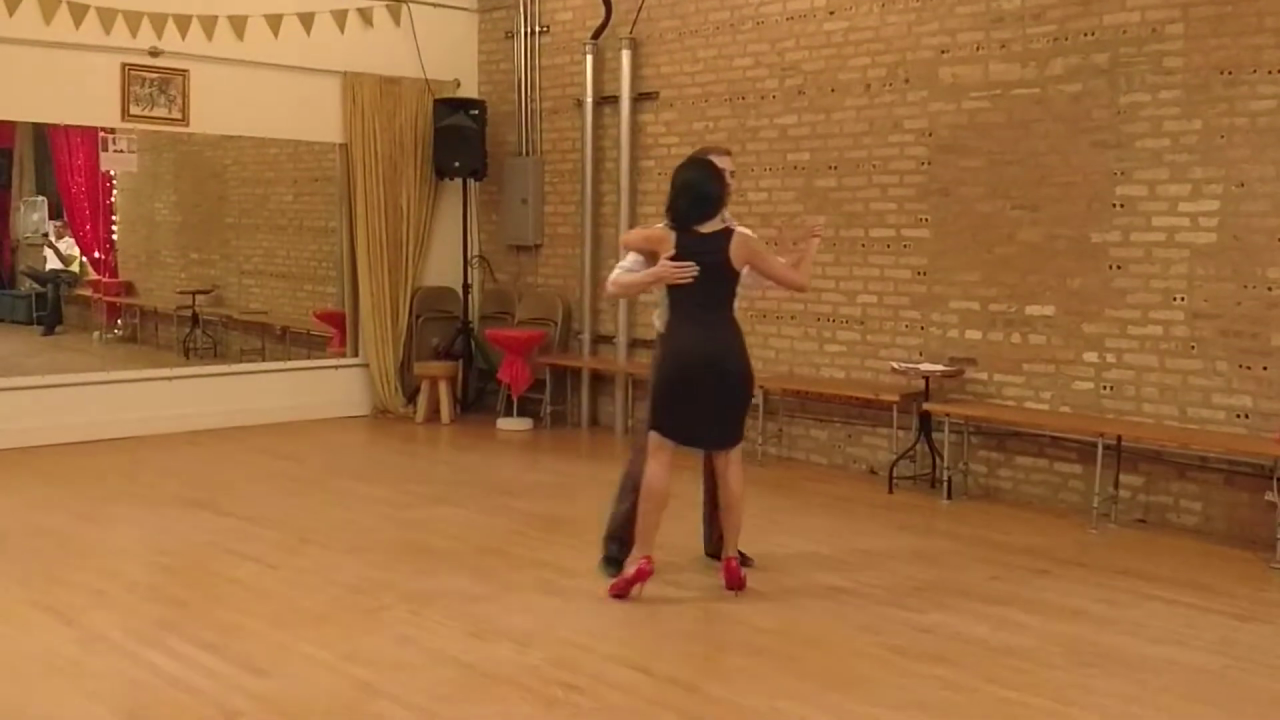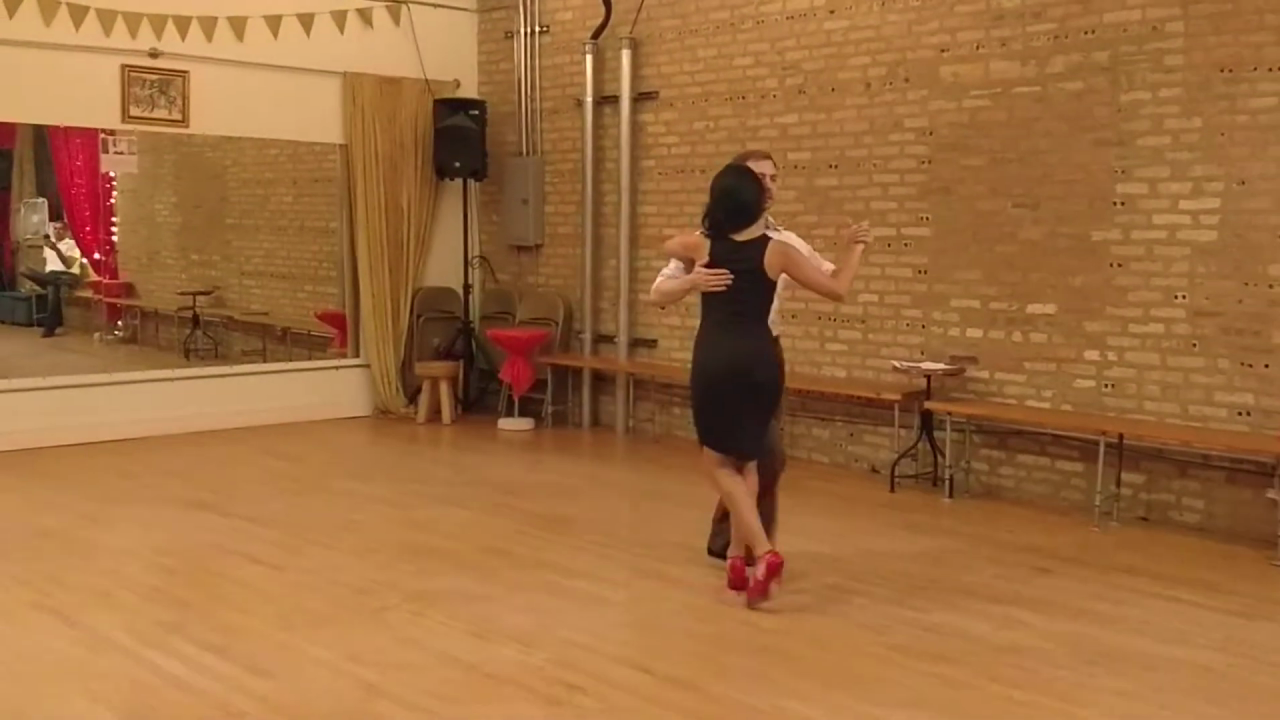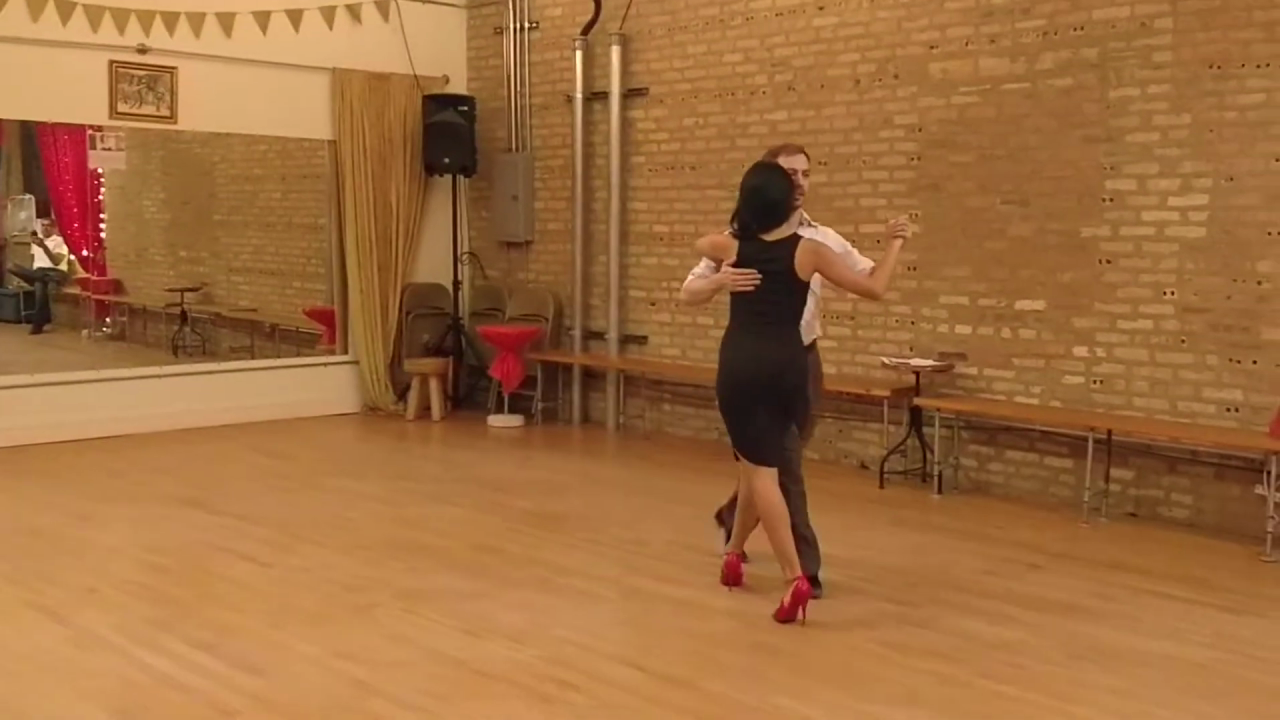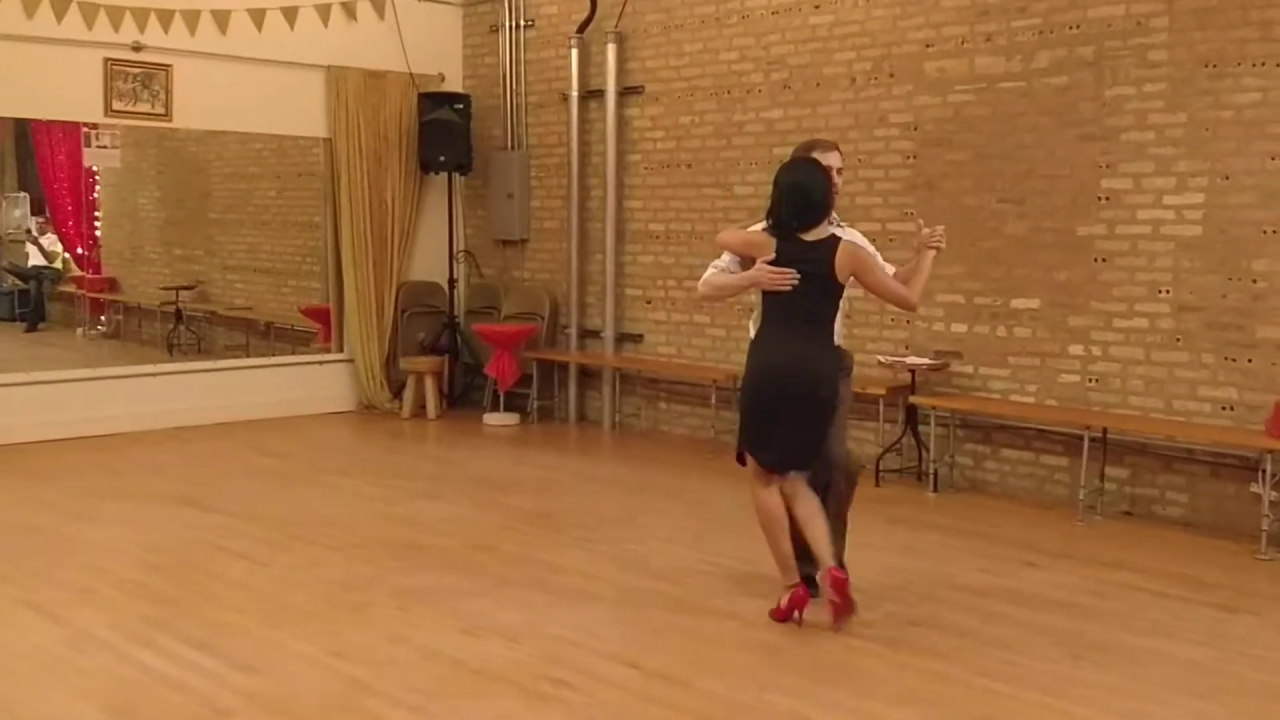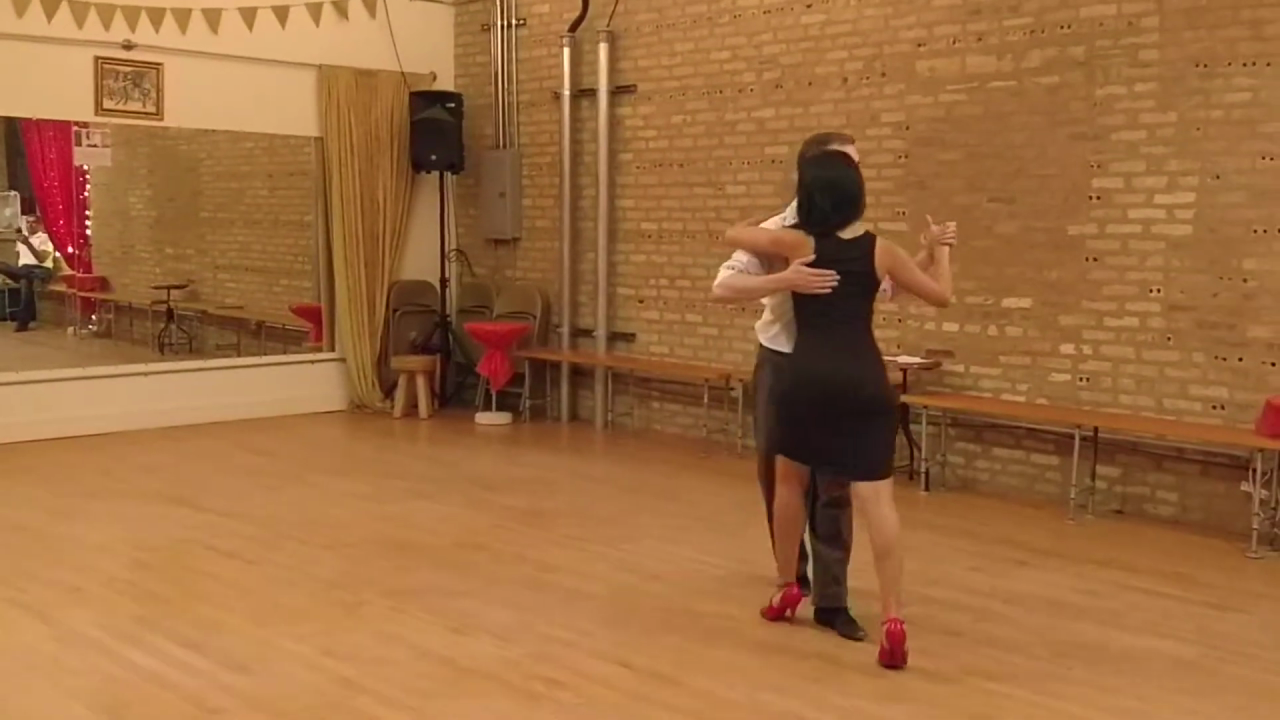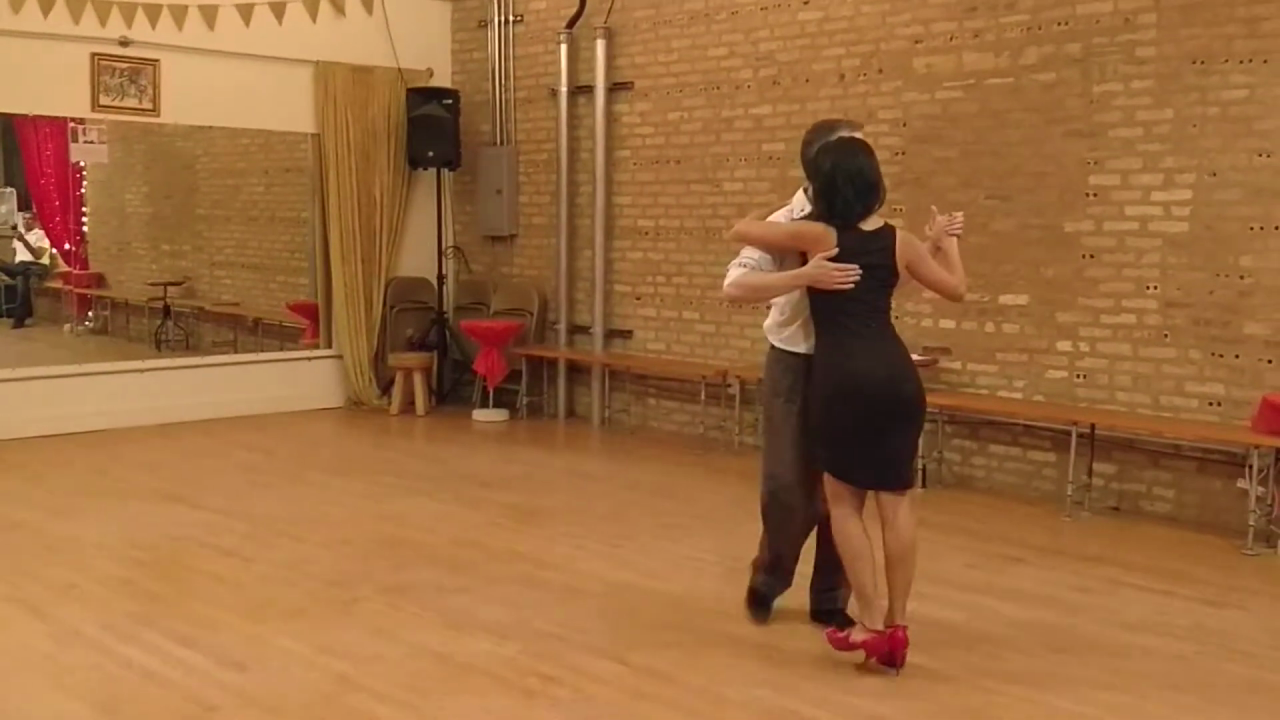
dt=0.4s
person 1, frame 1
left shoulder: (665, 239)
right shoulder: (739, 243)
left elbow: (624, 239)
right elbow: (798, 281)
right wrist: (812, 241)
left hip: (681, 352)
right hip: (727, 353)
left knee: (659, 453)
right knee: (728, 458)
left ankle: (640, 558)
right ankle: (731, 561)
person 1, frame 2
left shoulder: (702, 246)
right shoulder: (776, 252)
left elbow: (668, 245)
right elbow: (837, 289)
right wrist: (856, 247)
left hip: (714, 361)
right hip: (759, 360)
left knee: (723, 465)
right knee: (747, 461)
left ankle: (762, 554)
right ankle: (736, 559)
person 1, frame 3
left shoulder: (731, 246)
right shoulder: (808, 251)
left elbow: (700, 244)
right elbow: (874, 288)
right wrist: (895, 242)
left hip: (740, 364)
right hip: (787, 365)
left knee: (761, 470)
right knee: (760, 463)
left ankle: (795, 579)
right ankle: (734, 552)
person 1, frame 4
left shoulder: (766, 245)
right shoulder: (846, 253)
left elbow: (722, 237)
right elbow: (909, 299)
right wrist: (928, 252)
left hip: (768, 367)
right hip: (817, 371)
left knee: (764, 479)
right knee: (796, 479)
left ankle: (792, 585)
right ankle: (829, 568)
person 1, frame 5
left shoulder: (797, 243)
right shoulder: (880, 250)
left elbow: (733, 234)
right elbow: (941, 294)
left wrist: (769, 231)
right wrist: (941, 248)
left hip: (809, 375)
right hip: (865, 377)
left knee: (789, 481)
right knee: (876, 497)
left ankle: (787, 587)
right ankle: (893, 620)
person 1, frame 6
left shoulder: (815, 235)
right shoulder: (898, 242)
left elbow: (740, 230)
right elbow: (956, 288)
left wrist: (767, 217)
right wrist: (948, 240)
left hip: (843, 378)
right hip: (896, 376)
left knee: (843, 499)
right knee: (895, 501)
left ankle: (869, 621)
right ankle: (896, 627)
person 2, frame 1
left shoulder: (739, 238)
right elbow: (615, 285)
right wrist: (655, 275)
right knee: (654, 449)
left ankle: (717, 541)
right ankle: (618, 542)
person 2, frame 2
left shoulder: (785, 242)
left elbow: (830, 280)
right elbow: (658, 294)
right wrist: (692, 281)
right knee: (766, 452)
left ankle: (722, 536)
person 2, frame 3
left shoulder: (823, 240)
left elbow: (871, 279)
right elbow: (688, 293)
right wrist: (718, 282)
left hip: (804, 358)
left knee: (785, 458)
right knee: (784, 461)
left ankle: (733, 514)
right ankle: (802, 562)
person 2, frame 4
left shoulder: (849, 240)
right shoulder: (764, 237)
left elbow: (894, 285)
right elbow: (707, 286)
left wrist: (922, 254)
right wrist: (752, 278)
left knee: (836, 463)
left ankle: (829, 557)
right ankle: (800, 566)
person 2, frame 5
right shoulder: (777, 234)
left elbow: (891, 286)
right elbow: (723, 287)
left wrist: (929, 253)
right wrist: (785, 280)
right hip: (783, 366)
left knee: (835, 486)
right knee: (780, 475)
left ankle: (831, 599)
right ankle: (793, 573)
person 2, frame 6
right shoulder: (786, 227)
right elbow: (735, 288)
left wrist: (931, 241)
right wrist: (809, 277)
right hip: (795, 367)
right knee: (788, 486)
left ankle: (829, 599)
right ankle: (769, 575)
